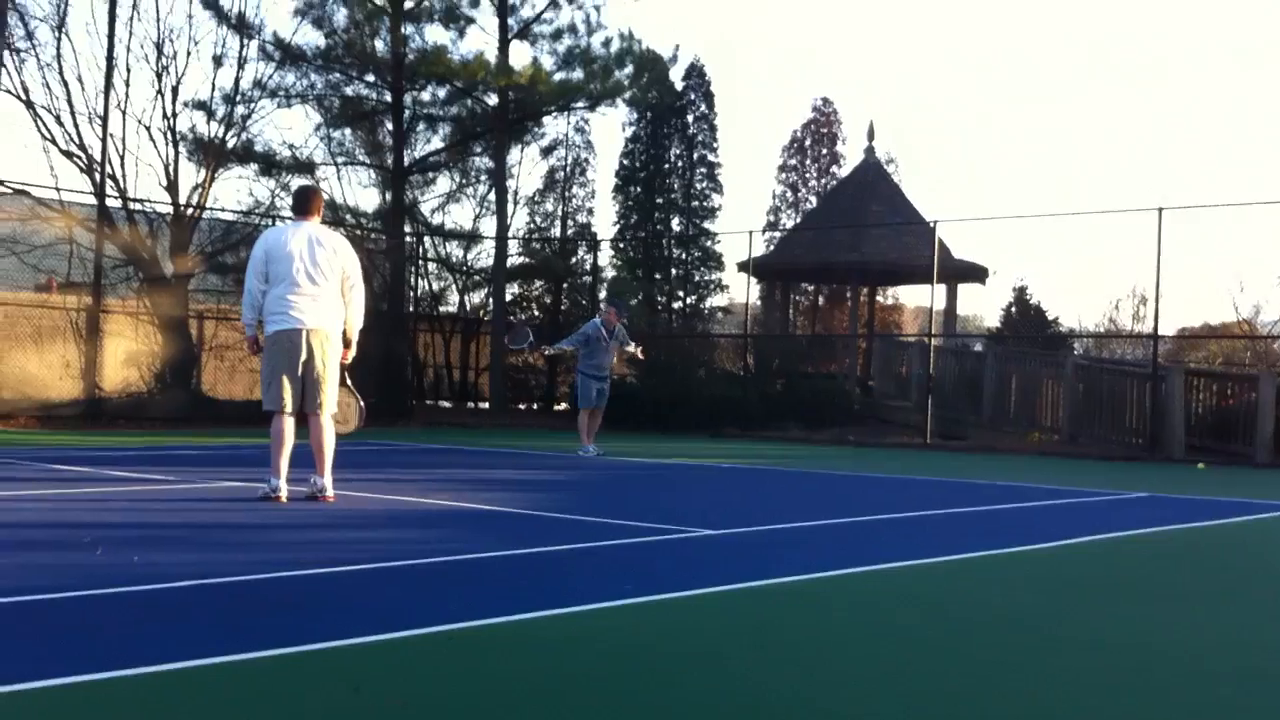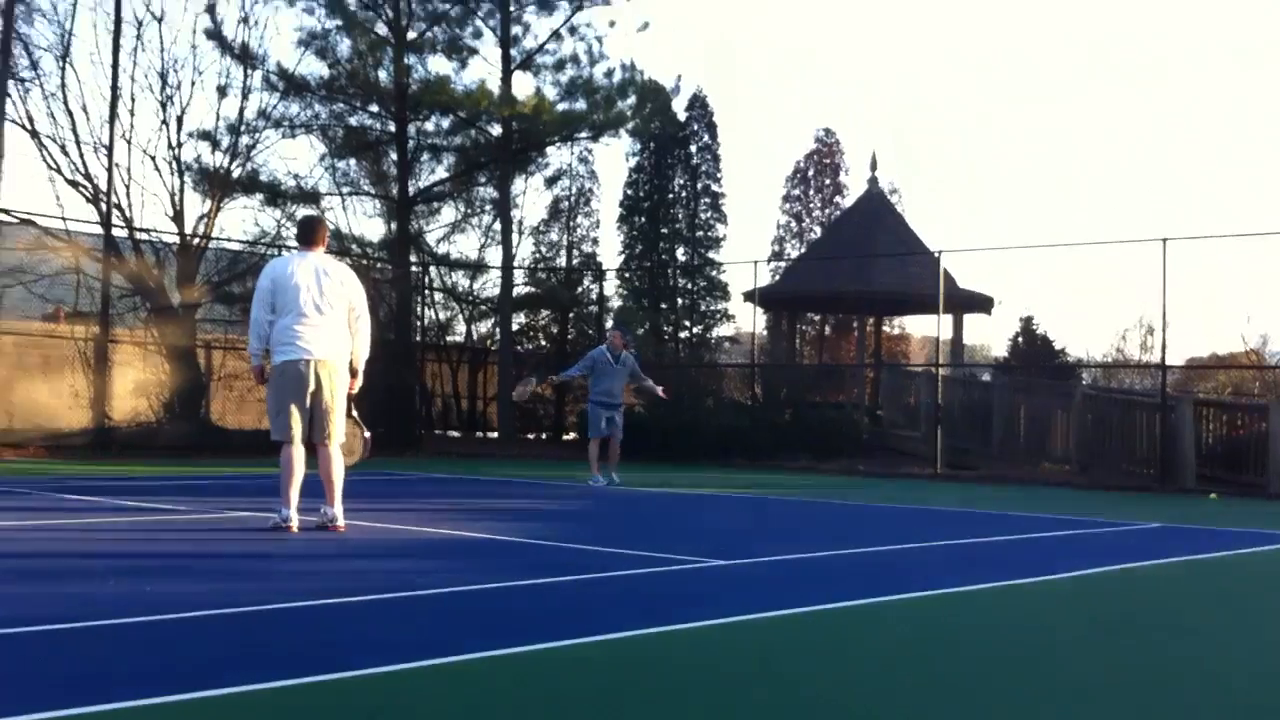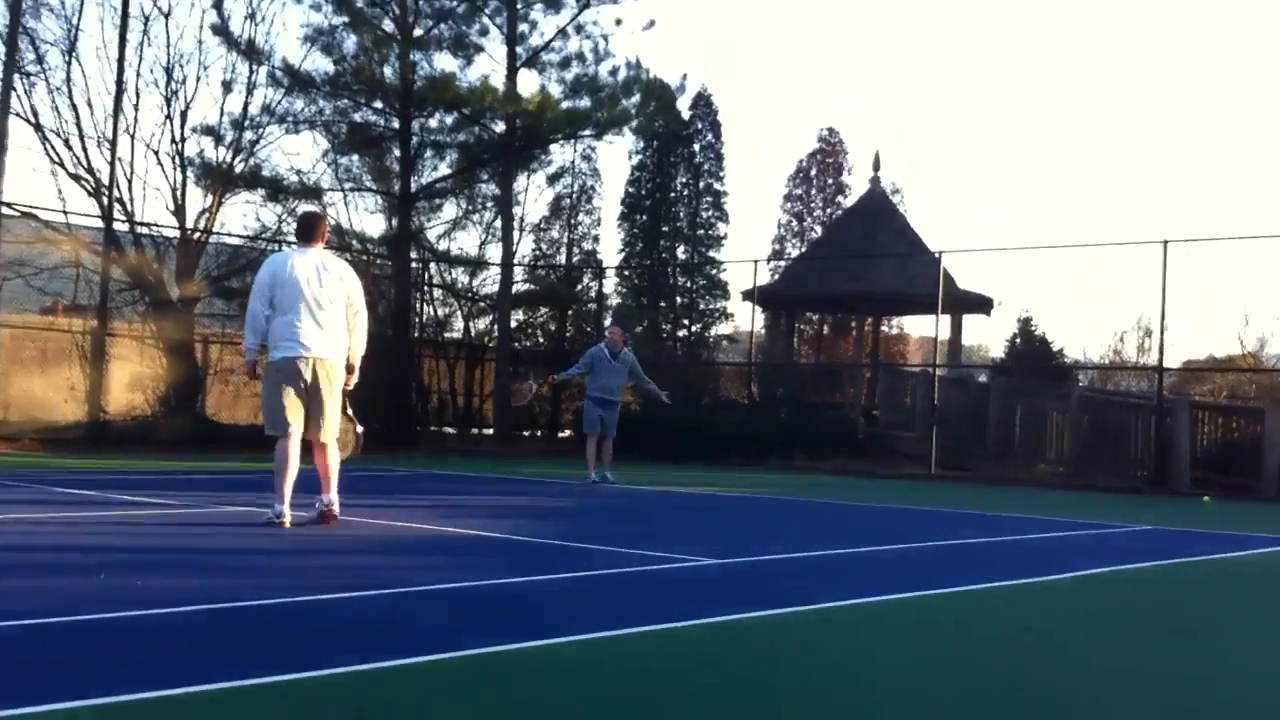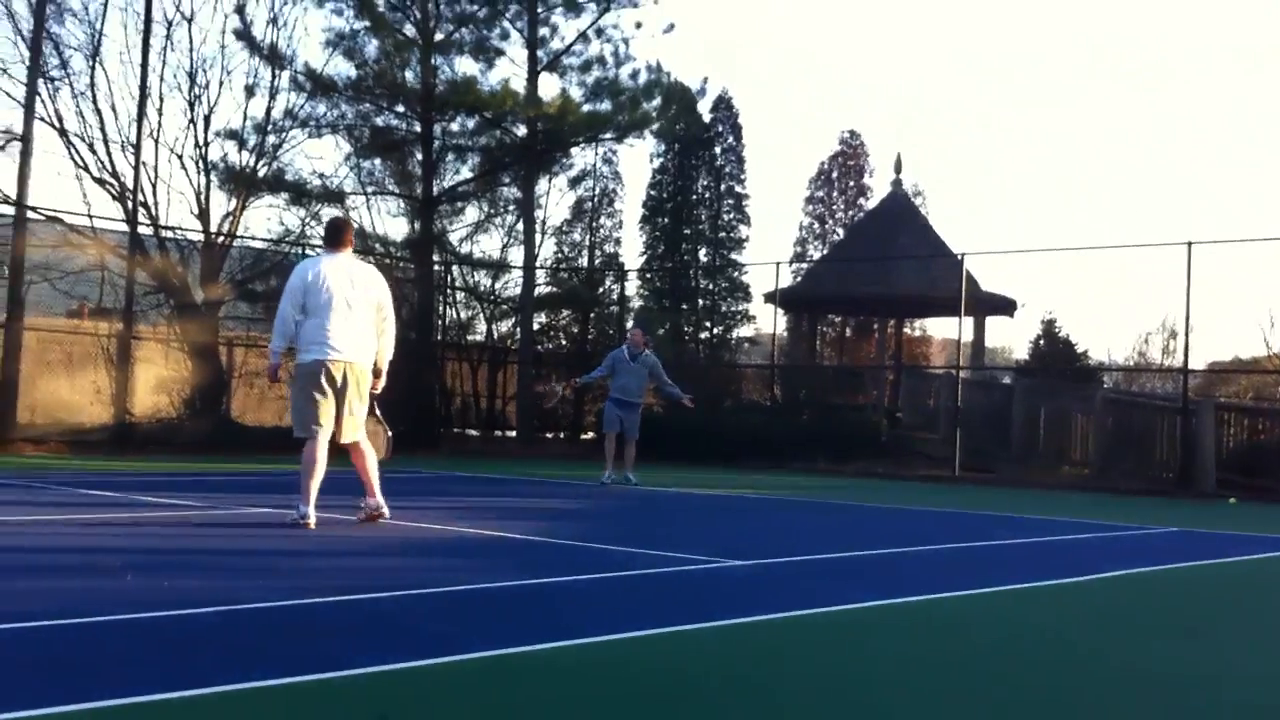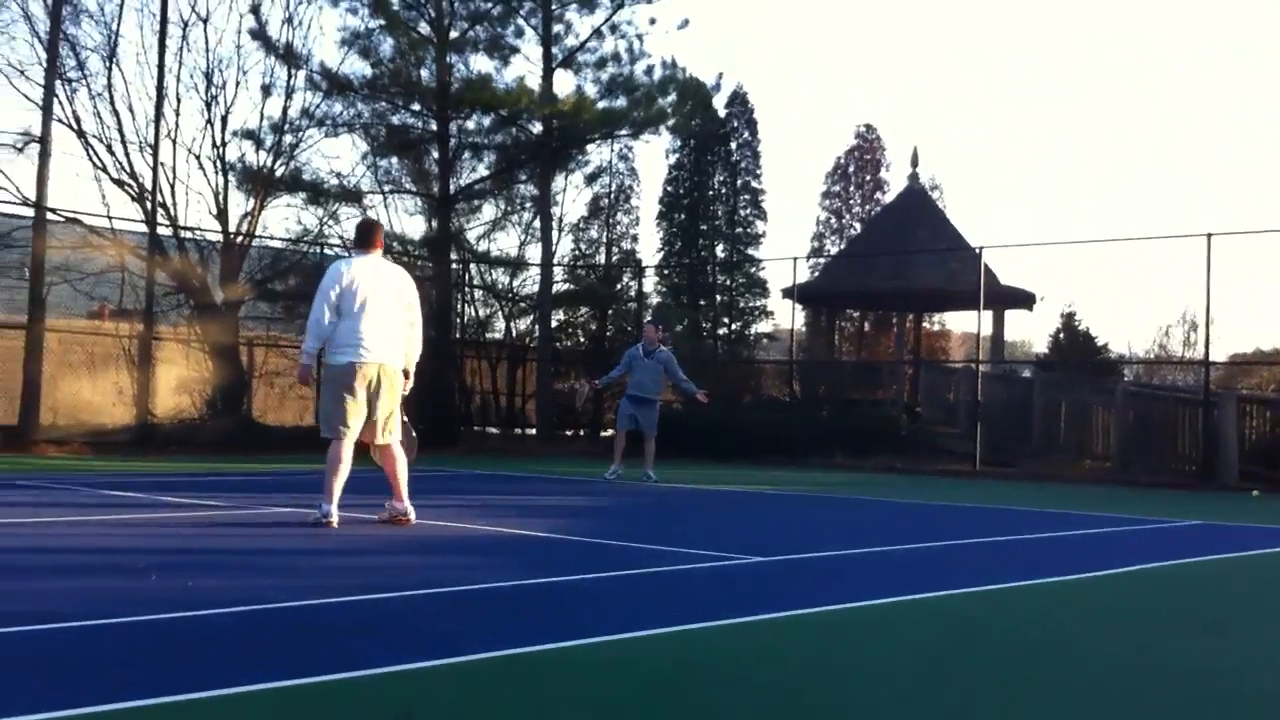
dt=0.2s
person 1, frame 1
left shoulder: (270, 239)
right shoulder: (338, 242)
left elbow: (254, 288)
right elbow: (354, 293)
left wrist: (250, 329)
right wrist: (352, 336)
left hip: (282, 332)
right hip: (325, 333)
left knee: (283, 411)
right knee: (320, 412)
left ankle: (277, 483)
right ankle: (323, 483)
person 1, frame 2
left shoulder: (275, 269)
right shoulder: (343, 273)
left elbow: (260, 318)
right elbow: (360, 323)
left wrist: (257, 359)
right wrist: (357, 366)
left hip: (289, 363)
right hip: (332, 363)
left knee: (292, 440)
right knee: (329, 442)
left ankle: (288, 513)
right ankle: (333, 512)
person 1, frame 3
left shoulder: (275, 264)
right shoulder: (342, 269)
left elbow: (257, 313)
right elbow: (358, 320)
left wrist: (251, 353)
right wrist: (354, 362)
left hip: (287, 358)
right hip: (329, 360)
left knee: (288, 435)
right knee: (324, 436)
left ankle: (281, 508)
right ankle: (328, 499)
person 1, frame 4
left shoulder: (308, 269)
right shoulder: (372, 275)
left elbow: (287, 316)
right elbow: (386, 325)
left wrist: (275, 357)
right wrist: (381, 366)
left hip: (317, 362)
right hip: (358, 364)
left knee: (317, 437)
right knee: (355, 436)
left ankle: (306, 509)
right ankle: (375, 500)
person 1, frame 5
left shoulder: (341, 270)
right shoulder: (401, 276)
left elbow: (320, 318)
right elbow: (414, 327)
left wrist: (307, 359)
right wrist: (409, 367)
left hip: (348, 364)
right hip: (389, 366)
left knee: (342, 437)
right knee: (387, 438)
left ankle: (329, 508)
right ankle: (401, 505)
person 2, frame 1
left shoulder: (620, 331)
right shoulder: (591, 327)
left elbow: (627, 344)
right elbow: (572, 342)
left wrist: (635, 350)
right wrist: (554, 348)
left hip: (604, 377)
right hip: (587, 375)
left knee: (599, 411)
right knee: (586, 409)
left ankle: (590, 443)
right ankle: (584, 445)
person 2, frame 2
left shoulder: (629, 359)
right shoulder: (596, 354)
left elbow: (640, 378)
right elbow: (579, 369)
left wrist: (655, 388)
right wrist: (560, 377)
left hip: (616, 406)
right hip: (598, 404)
left knee: (616, 440)
right knee: (595, 438)
left ankle: (612, 473)
right ankle: (594, 475)
person 2, frame 3
left shoulder: (629, 358)
right shoulder: (595, 352)
left elbow: (641, 379)
right elbow: (579, 368)
left wrist: (658, 392)
right wrist: (560, 377)
left hip: (612, 404)
right hip: (594, 401)
left knee: (608, 438)
right knee: (592, 436)
left ankle: (606, 472)
right ankle: (591, 472)
person 2, frame 4
left shoulder: (651, 360)
right shoulder: (617, 354)
left elbow: (664, 382)
right elbow: (601, 371)
left wrist: (680, 396)
right wrist: (582, 380)
left hip: (633, 406)
right hip: (614, 402)
left knee: (630, 440)
right knee: (610, 435)
left ankle: (628, 474)
right ankle: (608, 471)
person 2, frame 5
left shoulder: (666, 356)
right shoulder: (633, 352)
left elbow: (679, 378)
right elbow: (619, 371)
left wrist: (695, 391)
right wrist: (602, 381)
left hip: (650, 403)
right hip: (630, 399)
left knee: (649, 437)
right knee: (621, 431)
left ankle: (648, 471)
right ankle: (616, 466)
